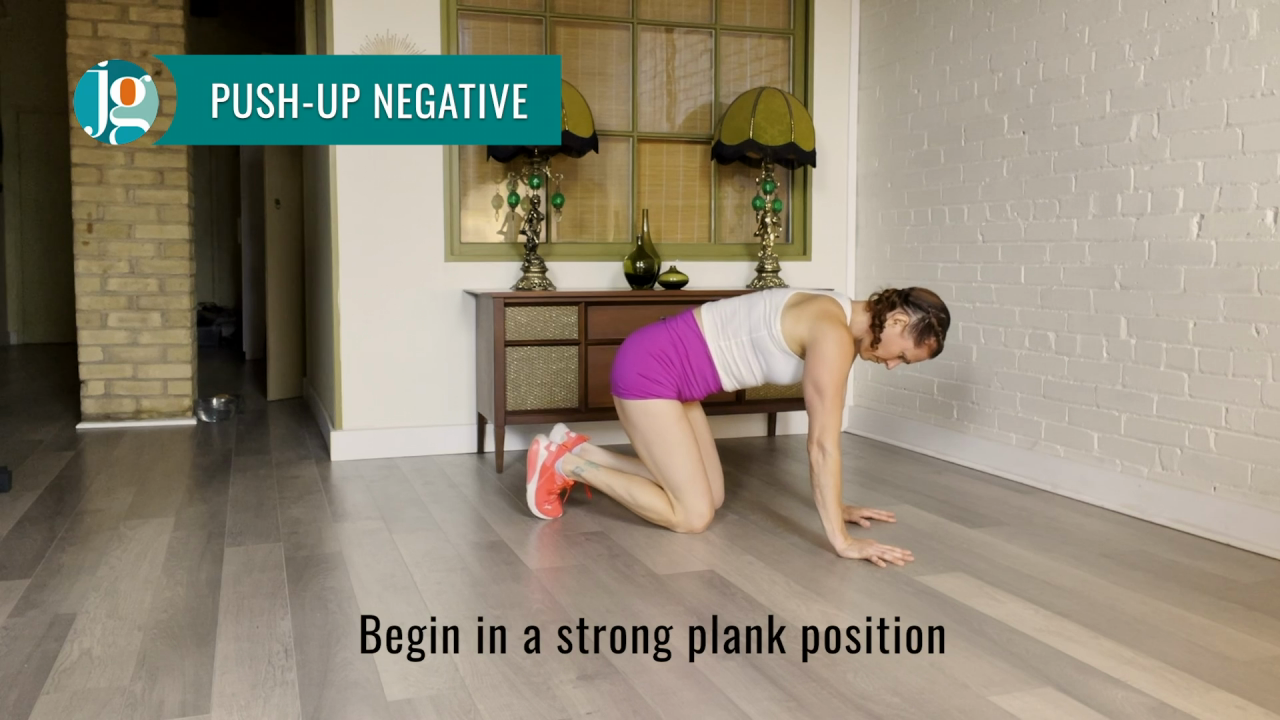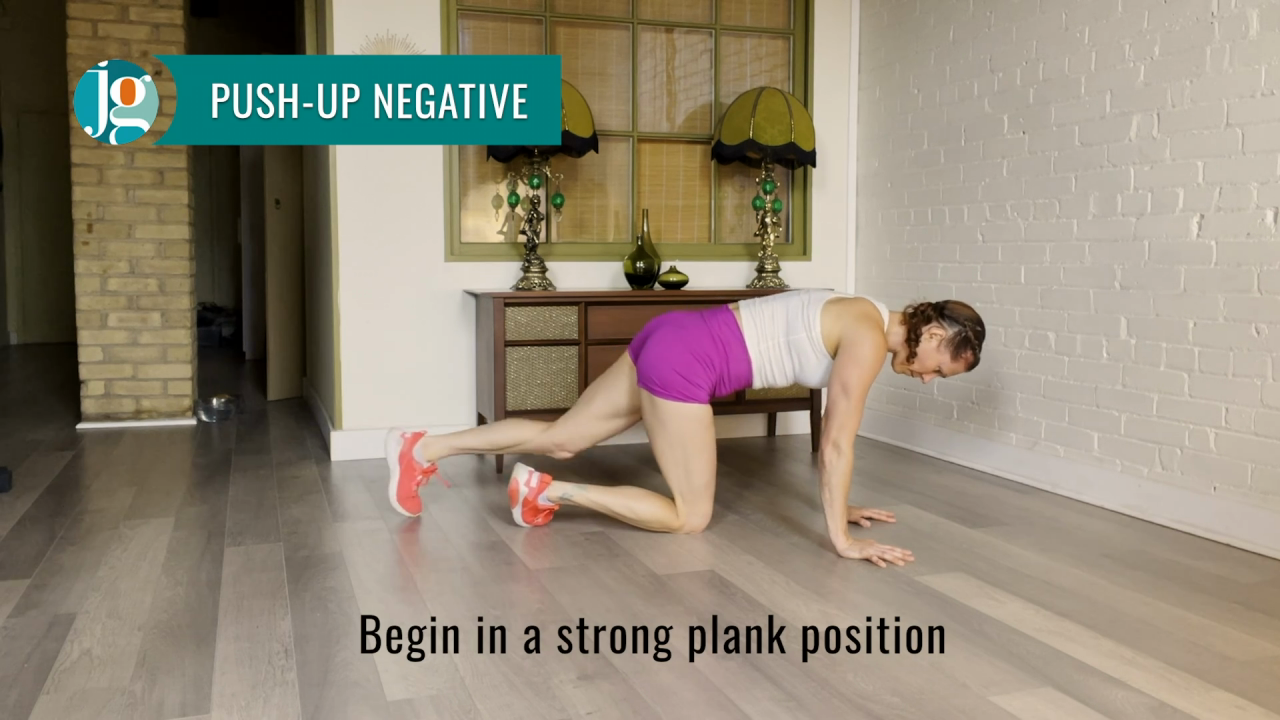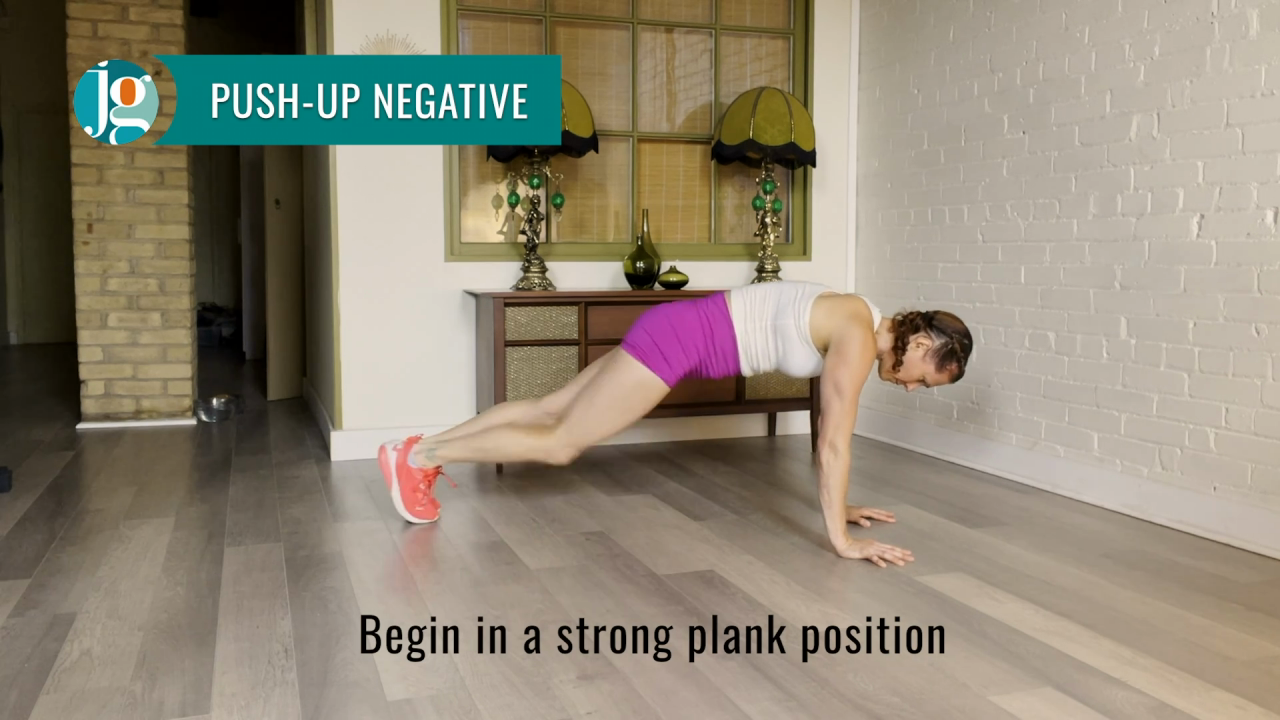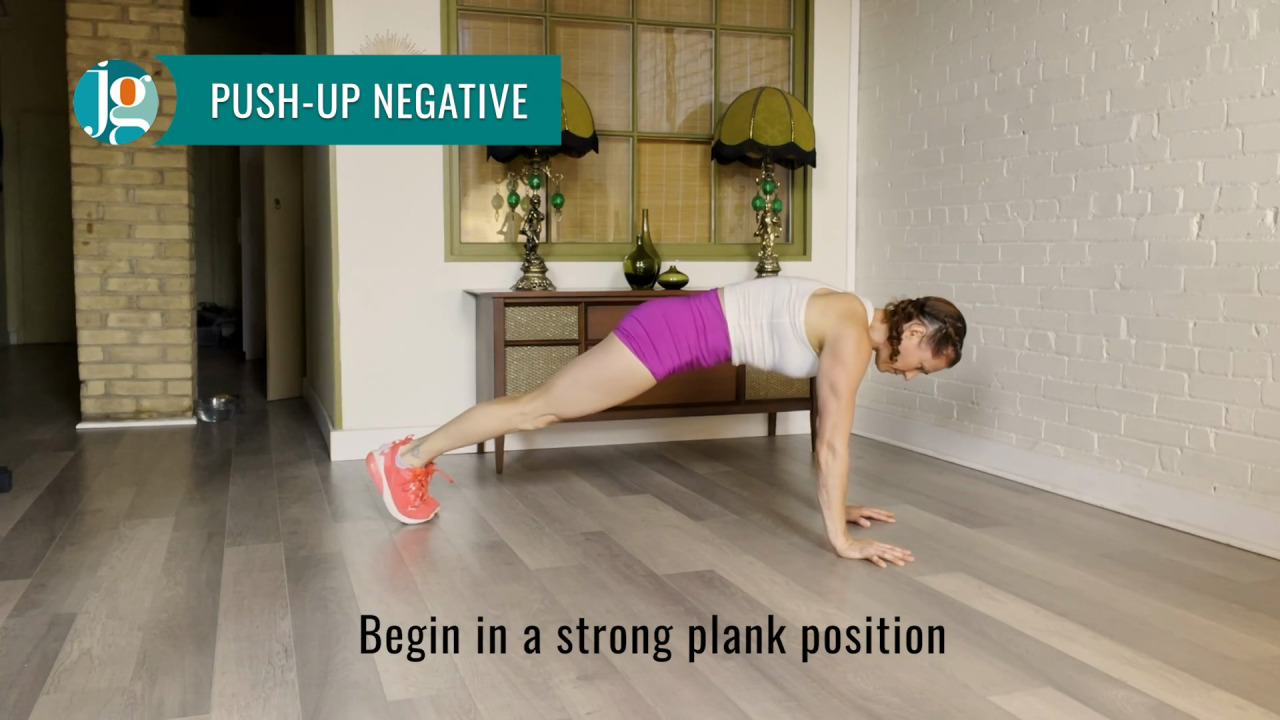
dt=1s
person 1, frame 1
left shoulder: (845, 326)
right shoulder: (833, 333)
left elbow: (828, 429)
right elbow: (823, 443)
left wrist: (836, 506)
right wrist: (841, 540)
left hip: (663, 367)
right hip: (648, 369)
left knee: (709, 497)
right knee: (692, 517)
left ankle: (578, 450)
right ankle: (562, 464)
person 1, frame 2
left shoulder: (859, 325)
right shoulder: (870, 336)
left elbow: (833, 431)
right elbow: (837, 444)
left wrist: (839, 506)
right wrist: (842, 539)
left hip: (672, 340)
right hip: (683, 361)
left knee: (561, 439)
right knee: (690, 516)
left ankle: (419, 450)
right ankle: (548, 493)
person 1, frame 3
left shoulder: (855, 329)
right shoulder: (859, 336)
left elbow: (828, 427)
right elbow: (835, 443)
left wrist: (840, 506)
right wrist: (840, 538)
left hip: (677, 333)
right hip: (675, 338)
left knee: (554, 411)
right knee: (559, 444)
left ankle: (429, 446)
right ankle: (416, 457)
person 1, frame 4
left shoulder: (849, 324)
right shoulder: (854, 333)
left elbow: (827, 430)
right elbow: (833, 442)
left wrist: (838, 505)
right wrist: (841, 539)
left hip: (681, 331)
right hip: (671, 332)
left knee: (546, 407)
right knee: (539, 408)
left ankle: (418, 453)
right ankle: (405, 458)
